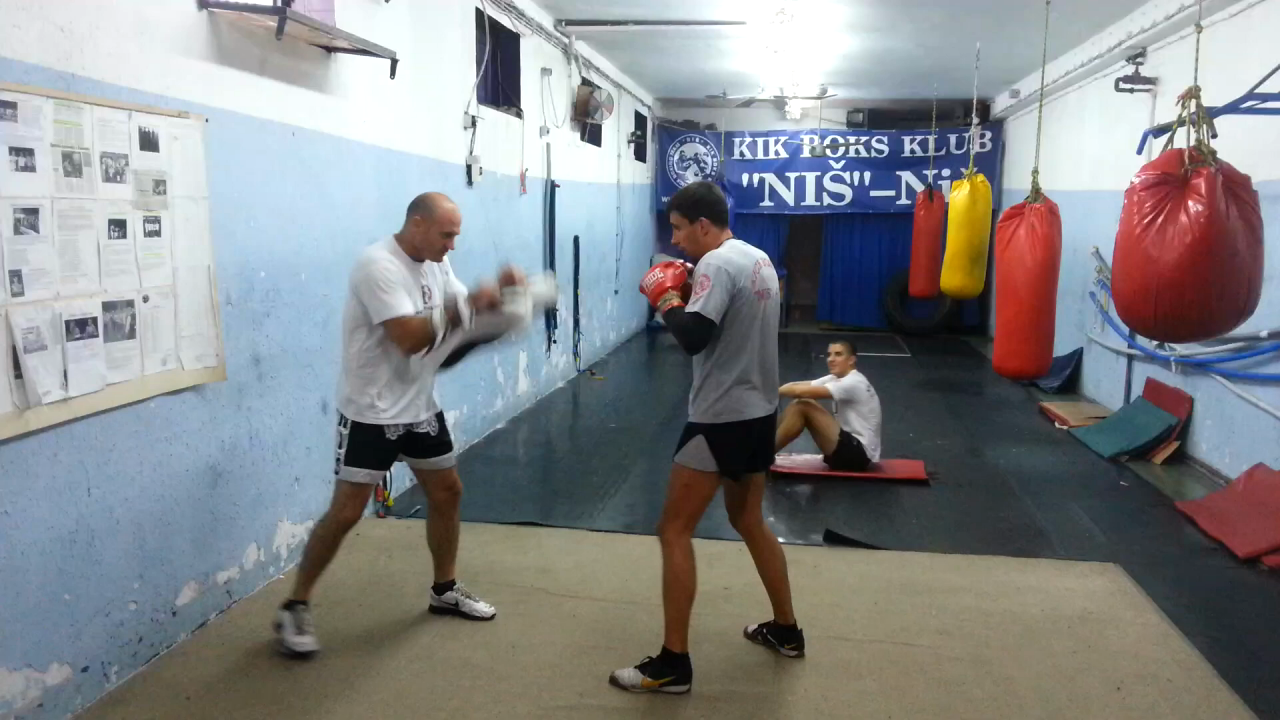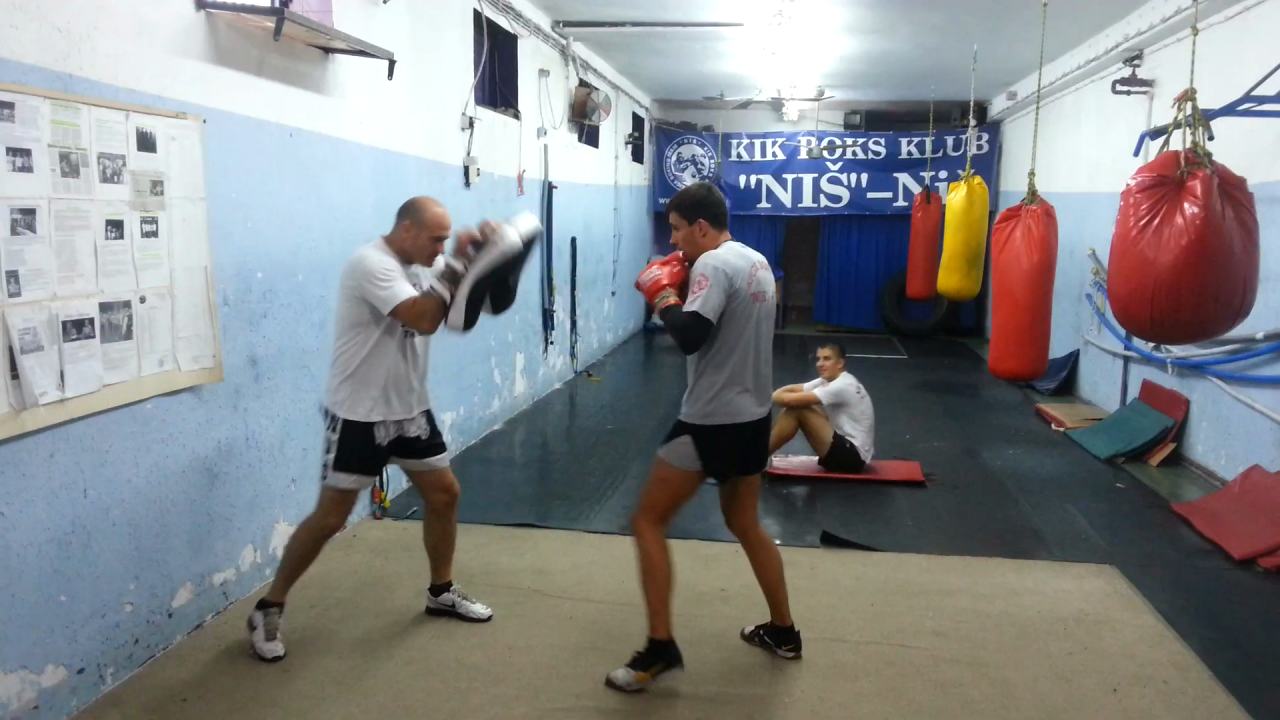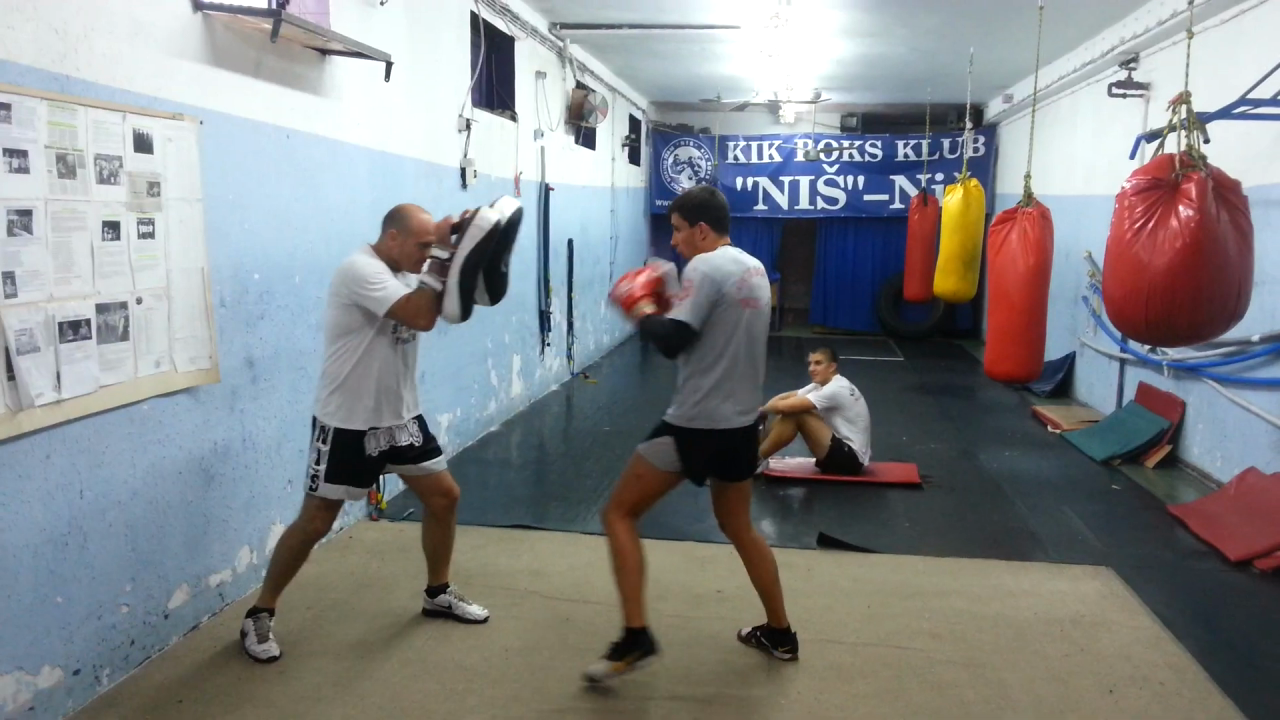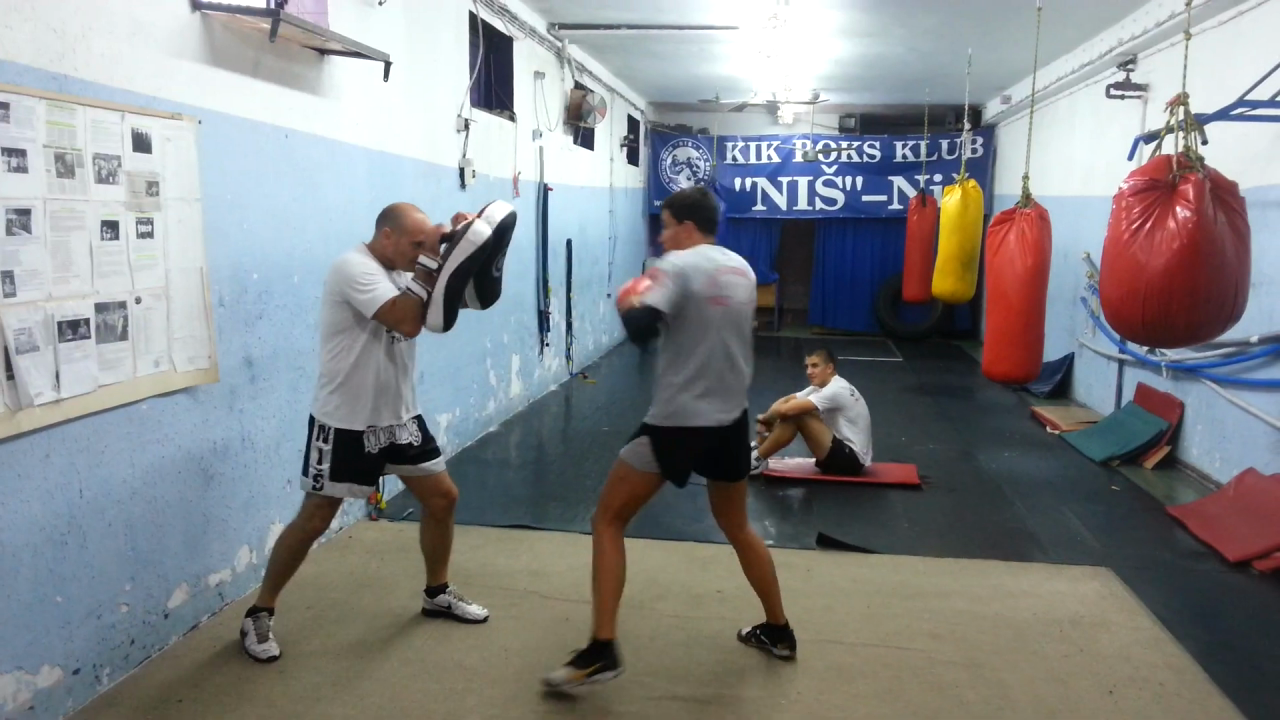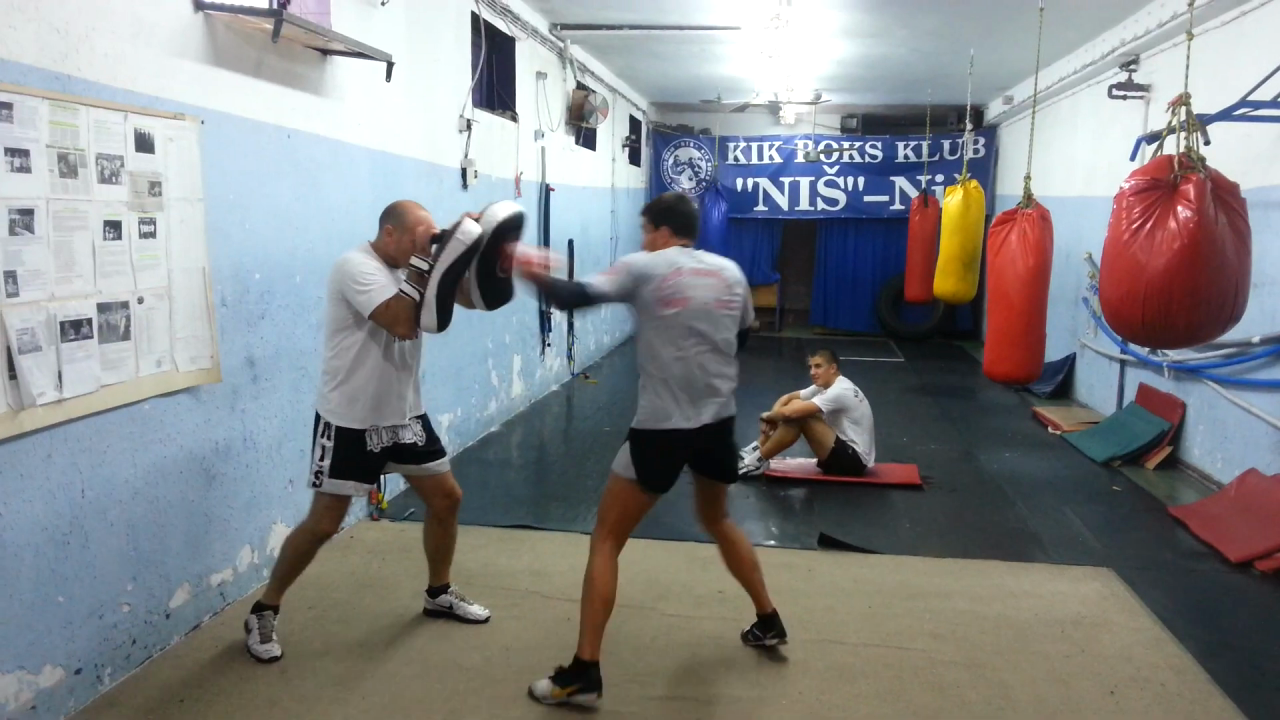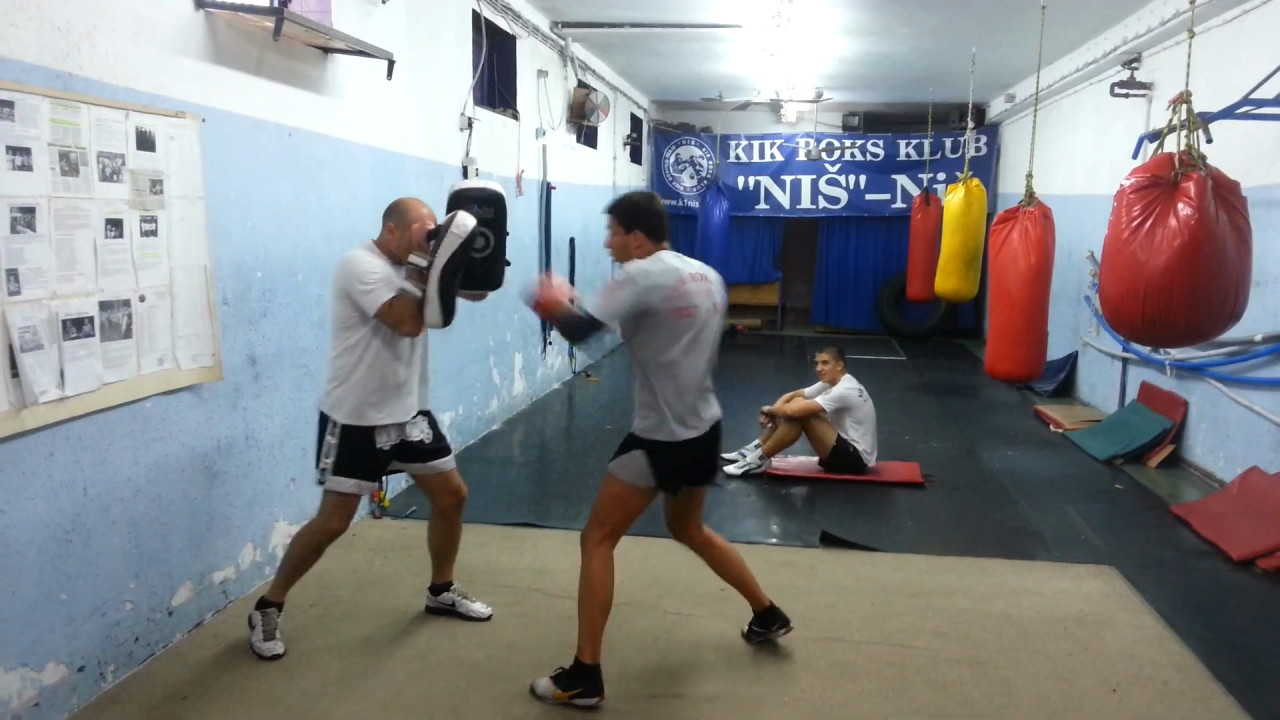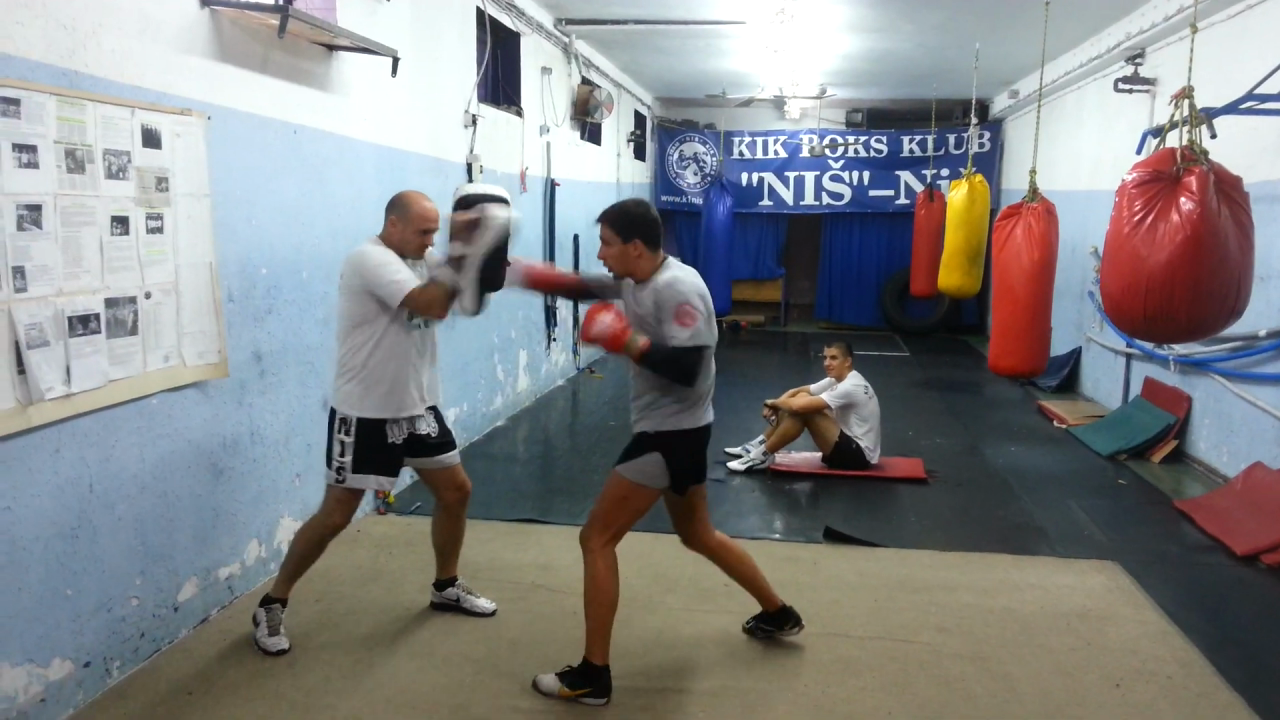
dt=0.1s
person 1, frame 1
left shoulder: (717, 263)
right shoulder: (758, 258)
left elbow: (694, 336)
left wrist: (664, 298)
right wrist: (686, 288)
left hip: (721, 420)
right hip: (760, 412)
left knee: (674, 530)
right knee: (750, 521)
left ankle: (673, 662)
right ankle: (786, 629)
person 1, frame 2
left shoulder: (714, 264)
right shoulder: (755, 260)
left elbow: (691, 335)
left wrist: (661, 295)
right wrist: (684, 285)
left hip: (712, 421)
right hip: (753, 415)
left knee: (648, 523)
right knee: (745, 523)
left ankle: (660, 650)
right ankle: (783, 631)
person 1, frame 3
left shoulder: (705, 269)
right shoulder: (750, 269)
left elbow: (672, 341)
left wrist: (639, 306)
right wrist: (666, 296)
left hip: (695, 423)
right hip: (742, 422)
left knee: (619, 513)
right knee: (738, 527)
left ankle: (635, 637)
right ankle: (779, 633)
person 1, frame 4
left shoulder: (678, 265)
right shoulder: (742, 269)
left elbow: (643, 328)
left wrist: (633, 300)
left hip: (676, 423)
right hip: (731, 420)
left knee: (607, 521)
right knee: (737, 526)
left ankle: (601, 650)
right ankle: (779, 630)
person 1, frame 5
left shoulder: (642, 267)
right shoulder: (731, 272)
left elbow: (578, 297)
left wrist: (536, 270)
left hip: (662, 428)
right hip: (717, 422)
left knee: (605, 540)
right knee: (719, 525)
left ankle: (584, 671)
right ankle: (768, 622)
person 1, frame 6
left shoulder: (641, 276)
right shoulder: (704, 275)
left elbow: (582, 329)
left wrist: (554, 304)
left hip: (661, 435)
right hip: (702, 427)
left knee: (597, 540)
right knee: (691, 531)
left ankle: (585, 674)
right ankle: (768, 615)
person 1, frame 7
left shoulder: (675, 289)
right shoulder: (639, 279)
left elbow: (686, 368)
right elbow: (599, 293)
left wrist: (630, 344)
right wrist: (555, 280)
left hip: (670, 432)
right hip: (685, 429)
left knee: (596, 540)
right knee: (697, 533)
left ankle: (593, 674)
right ankle: (778, 612)
person 2, frame 1
left shoulder: (430, 267)
right shoulder: (378, 265)
left elbow: (447, 324)
right elbow: (407, 339)
left wrist: (498, 292)
right wrist: (469, 308)
left hip: (418, 404)
right hip: (370, 409)
left knee: (446, 493)
right knee: (347, 511)
left ankle: (445, 590)
right ankle: (296, 605)
person 2, frame 2
left shoulder: (417, 266)
right shoulder: (371, 264)
right elbow: (424, 320)
left wrist: (482, 255)
right wrist: (458, 264)
left hip: (409, 406)
right hip: (358, 413)
left knee: (445, 493)
right knee: (330, 516)
left ankle: (441, 591)
right ankle: (269, 609)
person 2, frame 3
left shoulder: (406, 271)
right shoulder: (361, 269)
right elbow: (420, 318)
left wrist: (469, 242)
right wrist: (440, 255)
left hip: (399, 415)
right hip: (346, 423)
left knee: (444, 497)
right knee: (314, 524)
left ankle: (438, 593)
right ankle: (259, 614)
person 2, frame 4
left shoulder: (400, 271)
right shoulder: (354, 269)
left elbow: (457, 300)
right elbow: (409, 323)
left wrist: (470, 246)
right wrist: (431, 262)
left hip: (397, 414)
right hip: (345, 421)
left knee: (443, 498)
right knee: (313, 521)
left ankle: (437, 593)
right ankle: (259, 614)
person 2, frame 5
left shoulder: (410, 268)
right shoulder: (356, 267)
left elbow: (475, 296)
right elbow: (403, 325)
left wrist: (471, 248)
right wrist: (422, 263)
left hip: (402, 414)
right hip: (348, 420)
left knee: (446, 497)
right knee: (323, 523)
left ankle: (439, 594)
right ankle: (264, 612)
person 2, frame 6
left shoulder: (412, 265)
right shoulder: (360, 266)
left elbow: (476, 290)
right elbow: (408, 323)
right wrist: (421, 260)
left hip: (407, 412)
right hip: (355, 418)
left knee: (452, 495)
right knee: (333, 522)
left ankle: (442, 591)
right ankle: (268, 608)
person 2, frame 7
left shoulder: (417, 261)
right shoulder: (368, 258)
left elbow: (473, 289)
right elbow: (433, 306)
left wrist: (479, 245)
right wrist: (462, 247)
left hip: (416, 404)
right hip: (365, 412)
left knee: (456, 491)
right knee: (335, 516)
left ankle: (446, 586)
right ankle: (272, 604)
